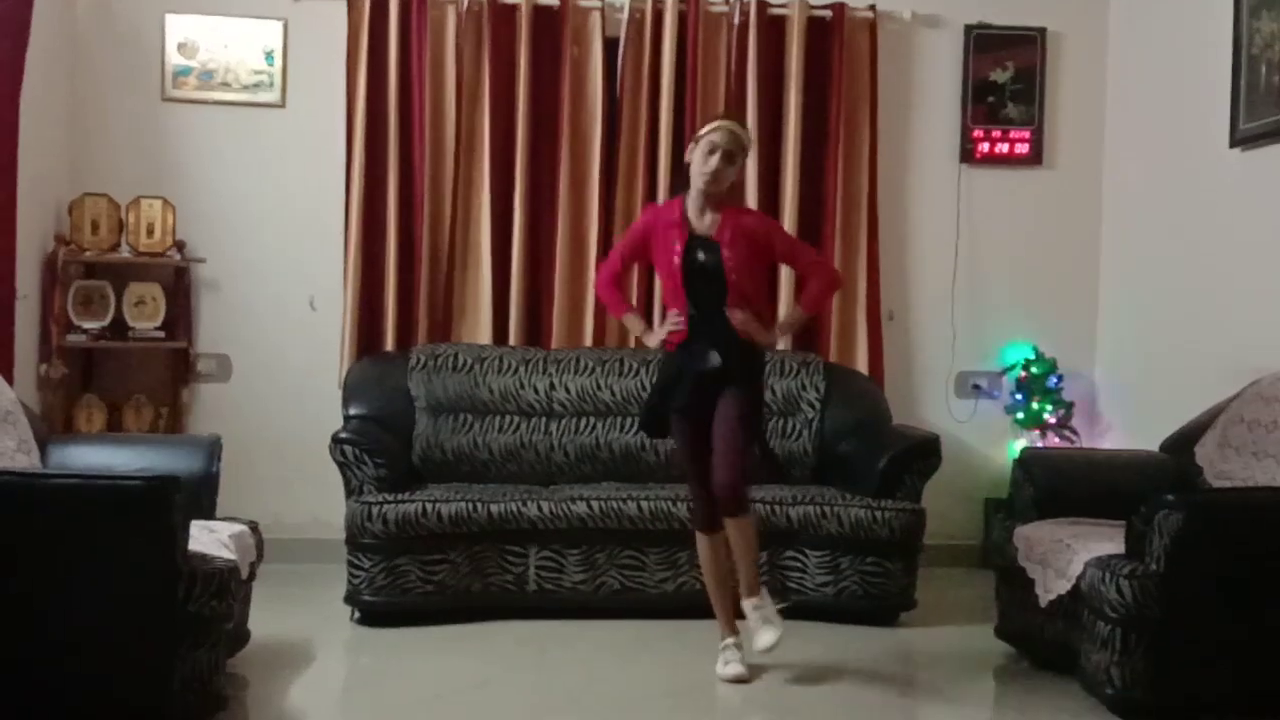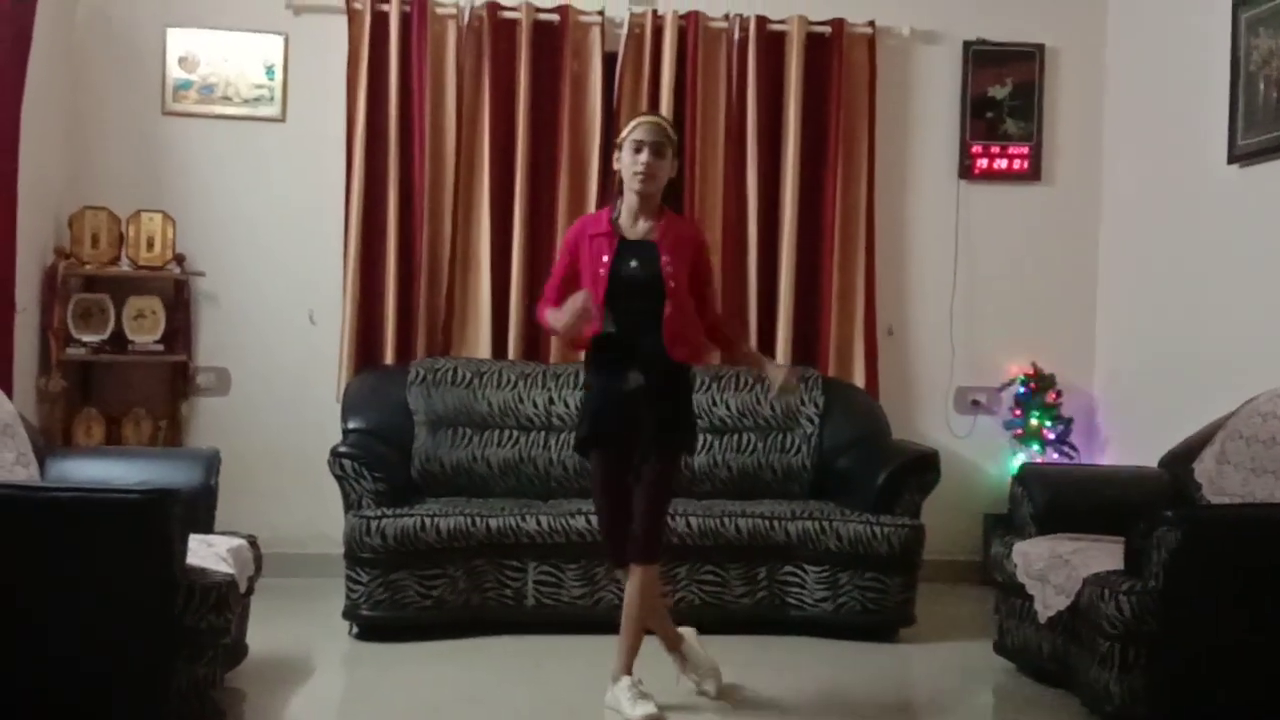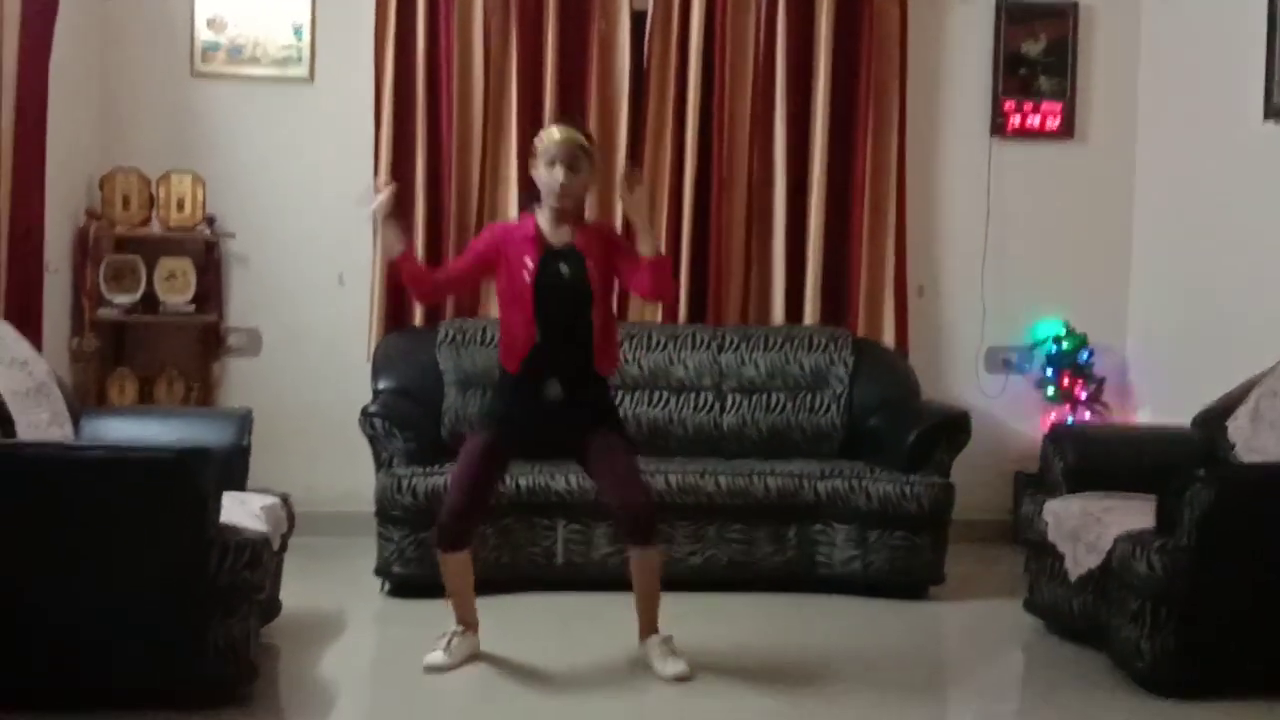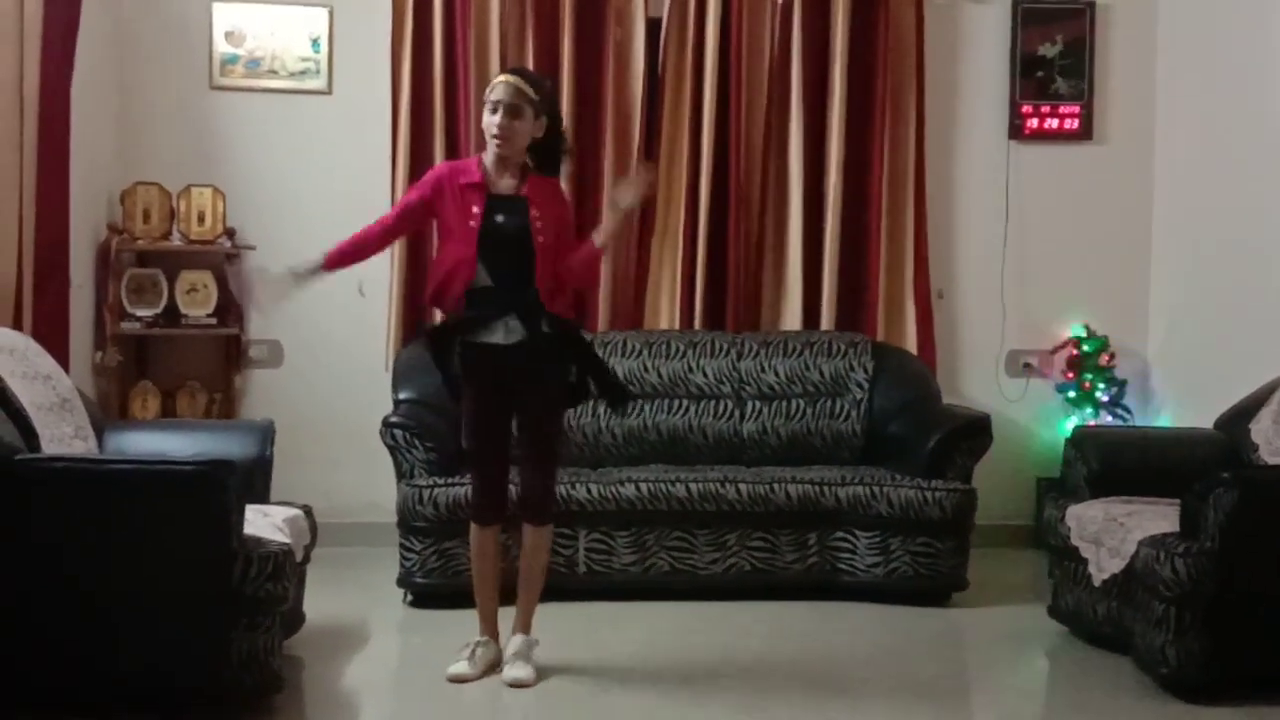
dt=1s
person 1, frame 1
left shoulder: (751, 225)
right shoulder: (657, 222)
left elbow: (823, 274)
right elbow: (607, 279)
left wrist: (778, 331)
right wrist: (646, 333)
left hip: (738, 370)
right hip: (686, 372)
left knee: (728, 482)
right knee: (704, 504)
left ankle: (753, 592)
right ankle: (728, 636)
person 1, frame 2
left shoulder: (685, 236)
right shoulder: (586, 233)
left elbow: (707, 323)
right elbow: (548, 307)
left wrist: (760, 363)
right wrist: (568, 315)
left hip: (664, 393)
right hip: (607, 390)
left knee: (645, 536)
right knee: (616, 537)
right ankle: (675, 641)
person 1, frame 3
left shoulder: (606, 243)
right shoulder: (504, 238)
left elbow: (657, 290)
right elbow: (434, 288)
left wrist: (641, 225)
right wrist: (390, 233)
left hip: (585, 401)
right hip: (518, 397)
left knee: (636, 510)
right knee: (453, 519)
left ankle: (651, 635)
right ankle: (466, 630)
person 1, frame 4
left shoulder: (550, 196)
right shoulder: (450, 180)
left elbow: (567, 280)
right elbow: (383, 232)
left wrist: (613, 220)
right wrist: (308, 270)
left hip: (543, 352)
right hip: (478, 351)
left knee: (538, 494)
right knee: (488, 496)
left ankle: (522, 638)
right ankle: (486, 638)
